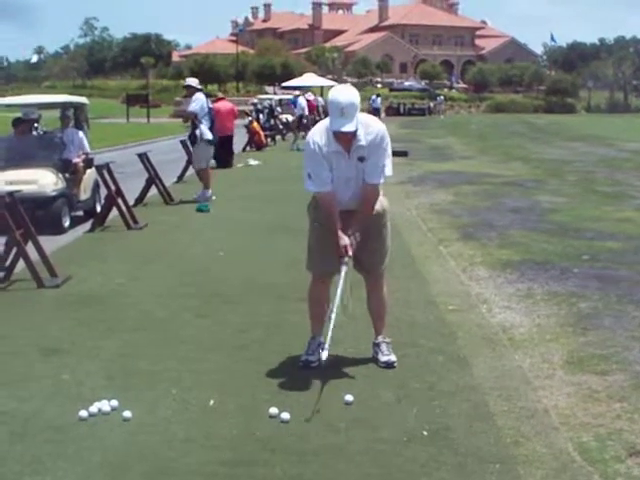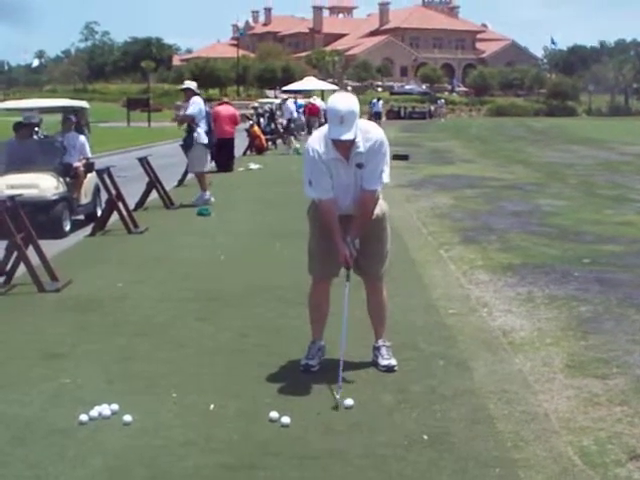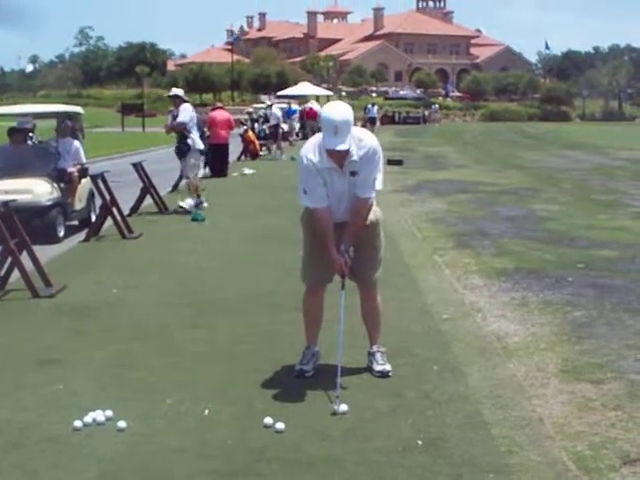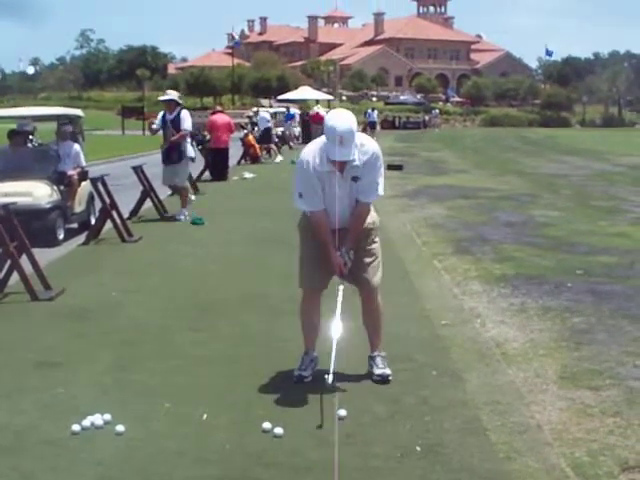
dt=0.4s
person 1, frame 1
left shoulder: (376, 132)
right shoulder: (316, 140)
left elbow: (372, 187)
right elbow: (324, 193)
left wrist: (355, 229)
right wrist: (338, 233)
left hip: (368, 209)
right hip: (328, 210)
left knee: (375, 277)
right knee: (321, 277)
left ankle: (380, 340)
right ankle: (316, 340)
person 1, frame 2
left shoulder: (375, 138)
right shoulder: (315, 147)
left elbow: (370, 193)
right elbow: (325, 200)
left wrist: (354, 236)
right wrist: (338, 242)
left hip: (368, 213)
right hip: (328, 214)
left knee: (374, 280)
right knee: (320, 280)
left ankle: (381, 344)
right ankle: (316, 344)
person 1, frame 3
left shoulder: (369, 145)
right shoulder: (309, 155)
left elbow: (363, 200)
right elbow: (320, 209)
left wrist: (348, 244)
right wrist: (332, 252)
left hip: (362, 219)
right hip: (321, 220)
left knee: (369, 285)
right knee: (314, 286)
left ankle: (375, 349)
right ankle: (311, 350)
person 1, frame 4
left shoulder: (370, 151)
right shoulder: (309, 159)
left elbow: (364, 204)
right elbow: (316, 212)
left wrist: (348, 246)
right wrist: (331, 253)
left hip: (359, 224)
right hip: (319, 226)
left knee: (370, 289)
right knee: (311, 291)
left ankle: (376, 354)
right ankle: (309, 355)
person 2, frame 1
left shoulder: (198, 97)
right shoulder: (195, 99)
left elbow: (190, 114)
right elbow: (186, 118)
left wrist: (185, 115)
right wrist: (186, 116)
left hip: (203, 136)
right hip: (199, 136)
left knee: (203, 165)
right knee: (200, 166)
left ankle: (207, 192)
right ankle: (205, 191)
person 2, frame 2
left shoulder: (196, 100)
right shoulder: (190, 103)
left elbow: (188, 117)
right elbow: (181, 121)
left wrist: (179, 117)
right wrist: (181, 118)
left hip: (199, 139)
right hip: (194, 139)
left knee: (199, 168)
right knee: (198, 168)
left ankle: (205, 194)
right ankle: (204, 194)
person 2, frame 3
left shoulder: (186, 107)
right shoulder: (174, 113)
left elbow: (180, 125)
right elbow: (169, 130)
left wrist: (171, 126)
right wrist: (172, 127)
left hip: (192, 145)
right hip: (184, 146)
left knee: (190, 173)
right knee: (191, 174)
left ankle: (191, 200)
right ankle: (198, 200)
person 2, frame 4
left shoulder: (183, 113)
right shoulder: (163, 115)
left elbow: (185, 133)
right elbow: (154, 131)
left wrist: (170, 141)
right wrist: (151, 124)
left hip: (181, 152)
right hip: (169, 152)
left knee: (181, 182)
right knee: (169, 182)
left ankle: (184, 210)
right ankle: (187, 197)
